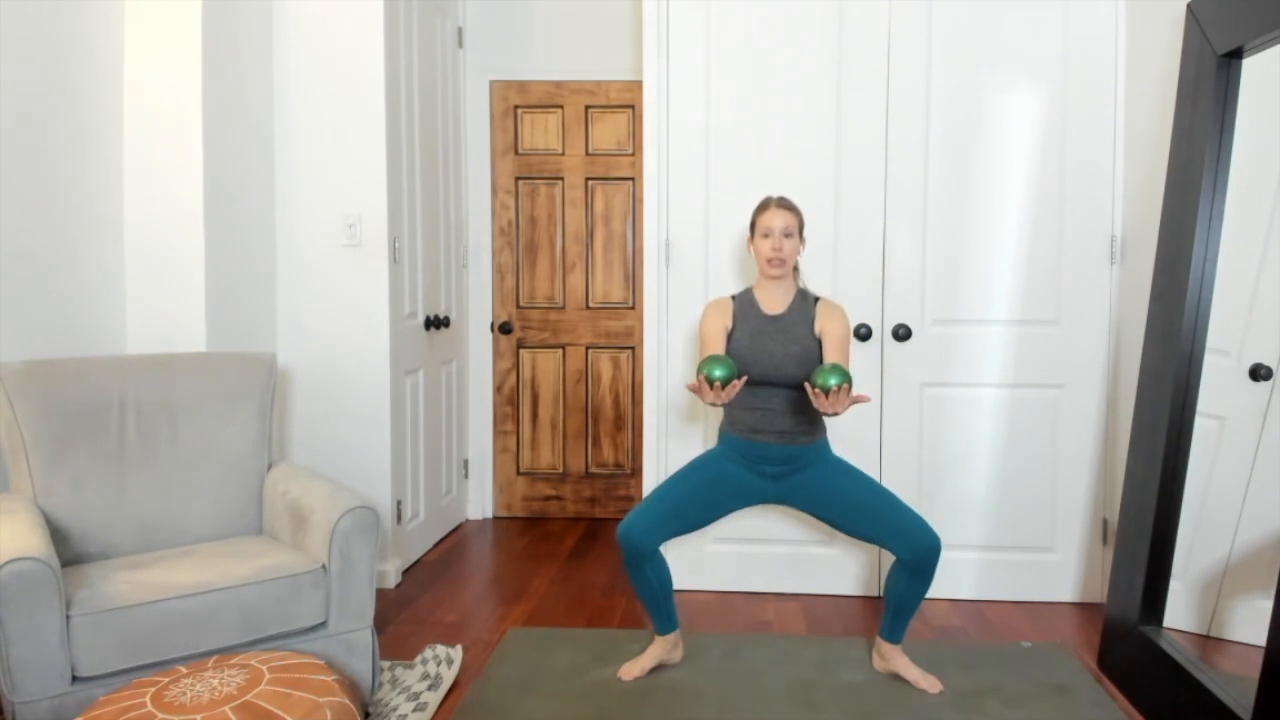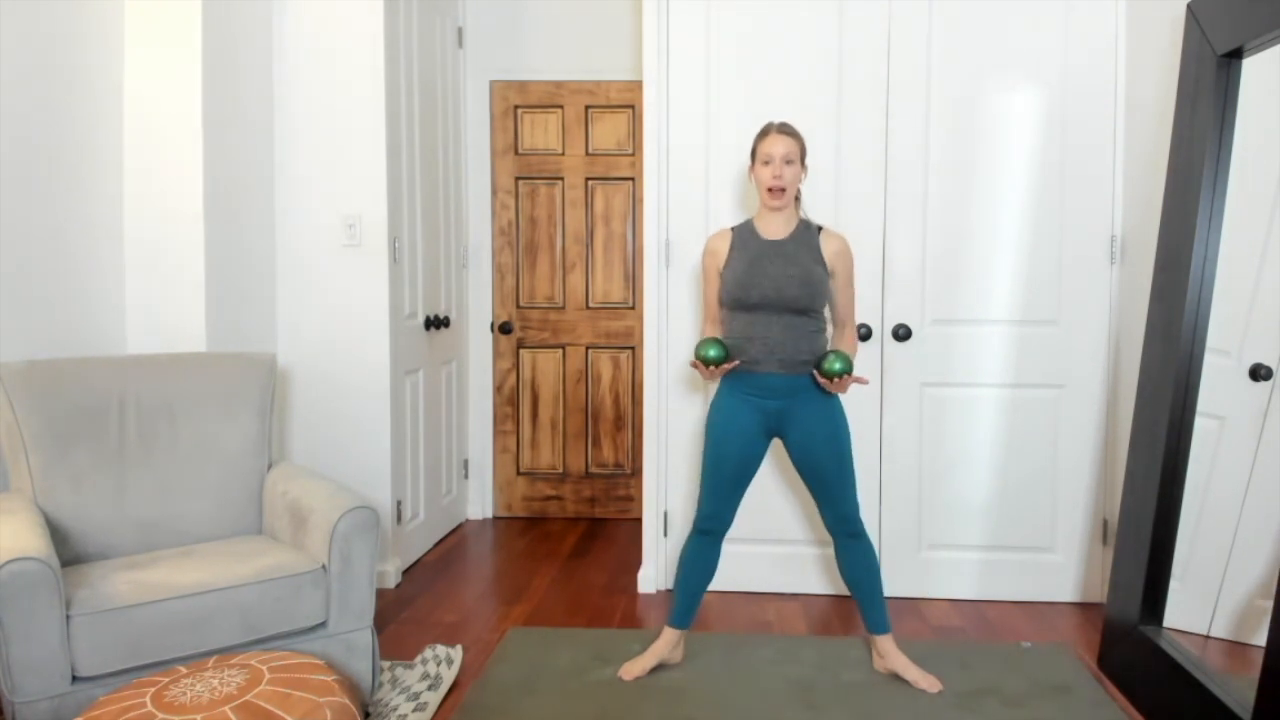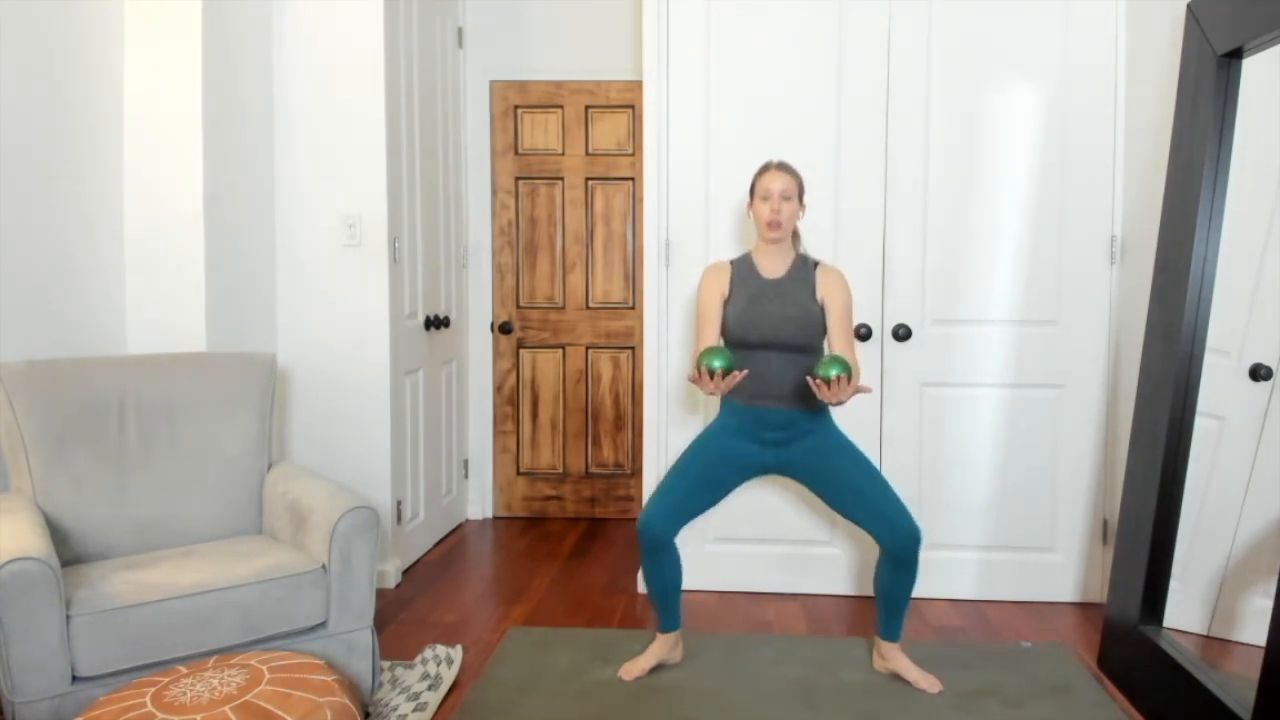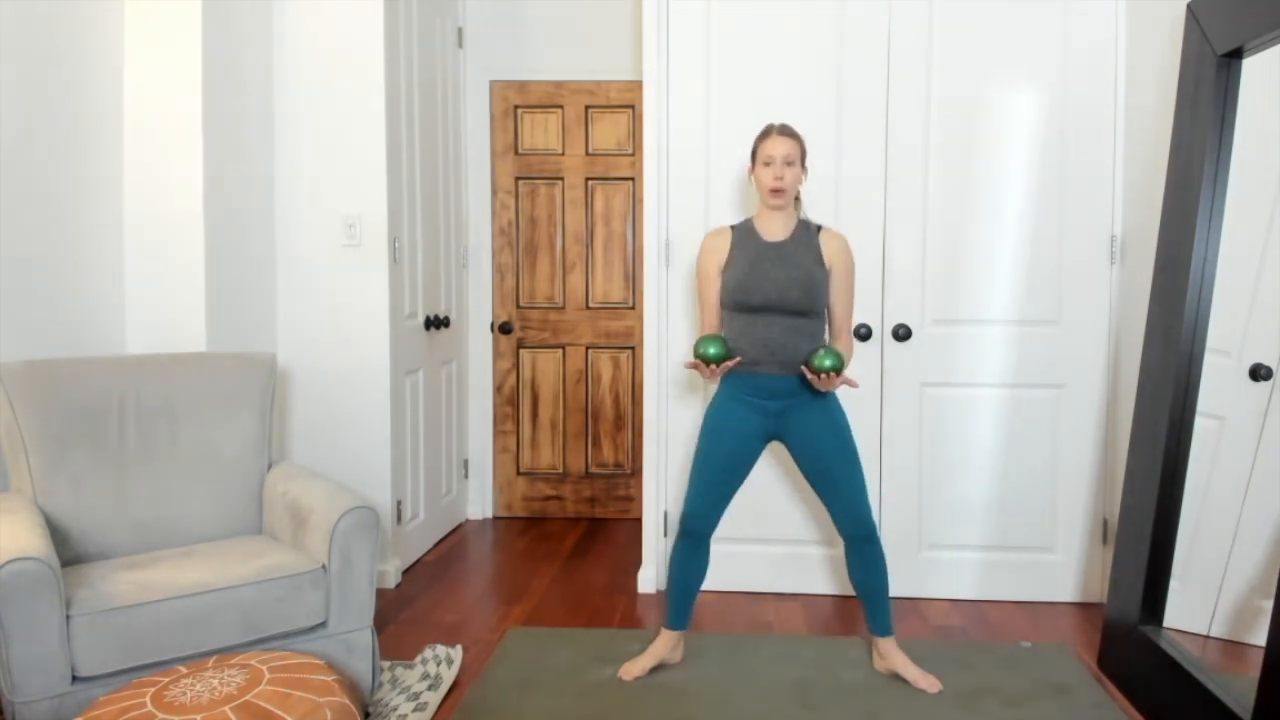
dt=1s
person 1, frame 1
left shoulder: (827, 315)
right shoulder: (721, 311)
left elbow: (839, 388)
right elbow: (710, 381)
left wrist: (835, 403)
right wrist: (714, 394)
left hip: (809, 461)
right hip: (736, 457)
left knee: (922, 545)
right knee: (634, 536)
left ankle: (889, 649)
right ankle: (667, 641)
person 1, frame 2
left shoulder: (830, 246)
right shoulder: (722, 245)
left elbow: (845, 327)
right elbow: (713, 325)
left wrist: (842, 371)
right wrist: (710, 362)
left hip: (809, 398)
right hip: (741, 396)
left knee: (846, 524)
right knee: (709, 522)
left ankle: (885, 648)
right ankle: (670, 641)
person 1, frame 3
left shoulder: (827, 280)
right shoulder: (719, 277)
left elbow: (846, 361)
right elbow: (706, 356)
left wrist: (841, 389)
right wrist: (709, 380)
left hip: (809, 430)
right hip: (737, 427)
left knee: (902, 535)
right knee: (652, 525)
left ankle: (888, 648)
right ankle: (667, 640)
person 1, frame 4
left shoulder: (830, 245)
right shoulder: (720, 243)
left elbow: (842, 333)
right elbow: (709, 331)
left wrist: (835, 371)
right wrist: (709, 362)
left hip: (809, 401)
right hip: (741, 398)
left knee: (859, 525)
right knee: (694, 521)
left ankle: (886, 648)
right ankle: (669, 640)
